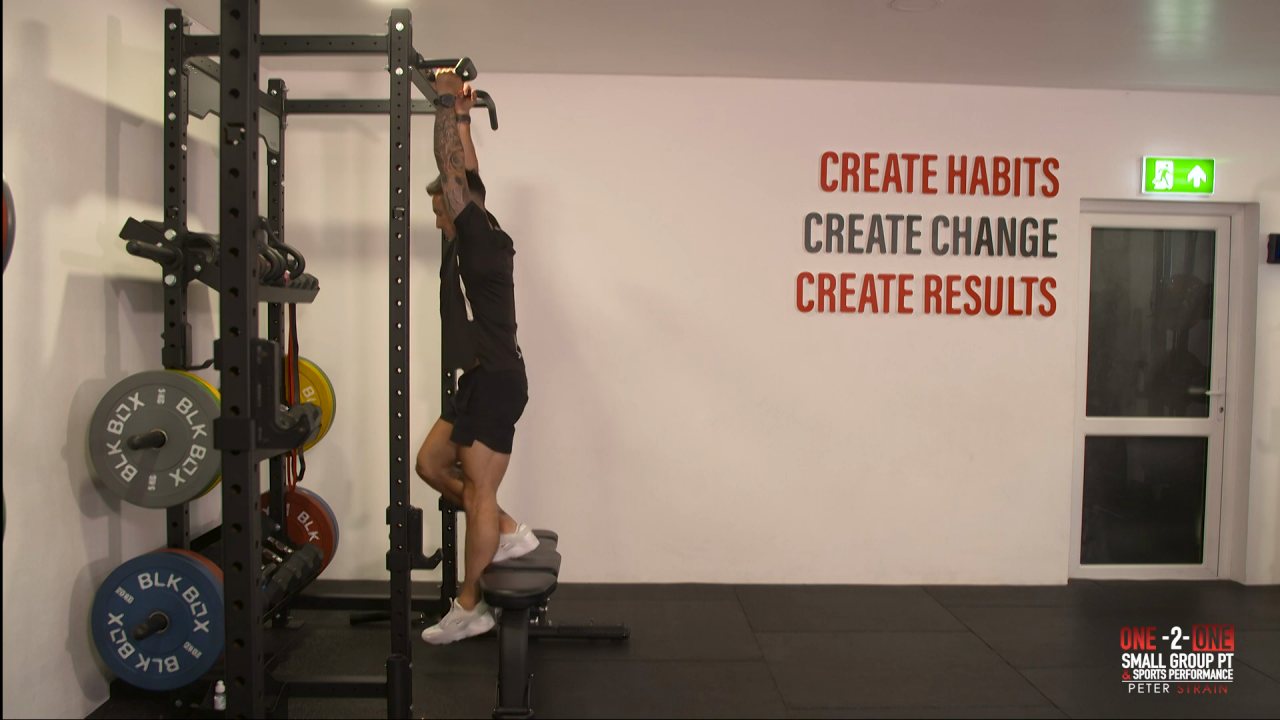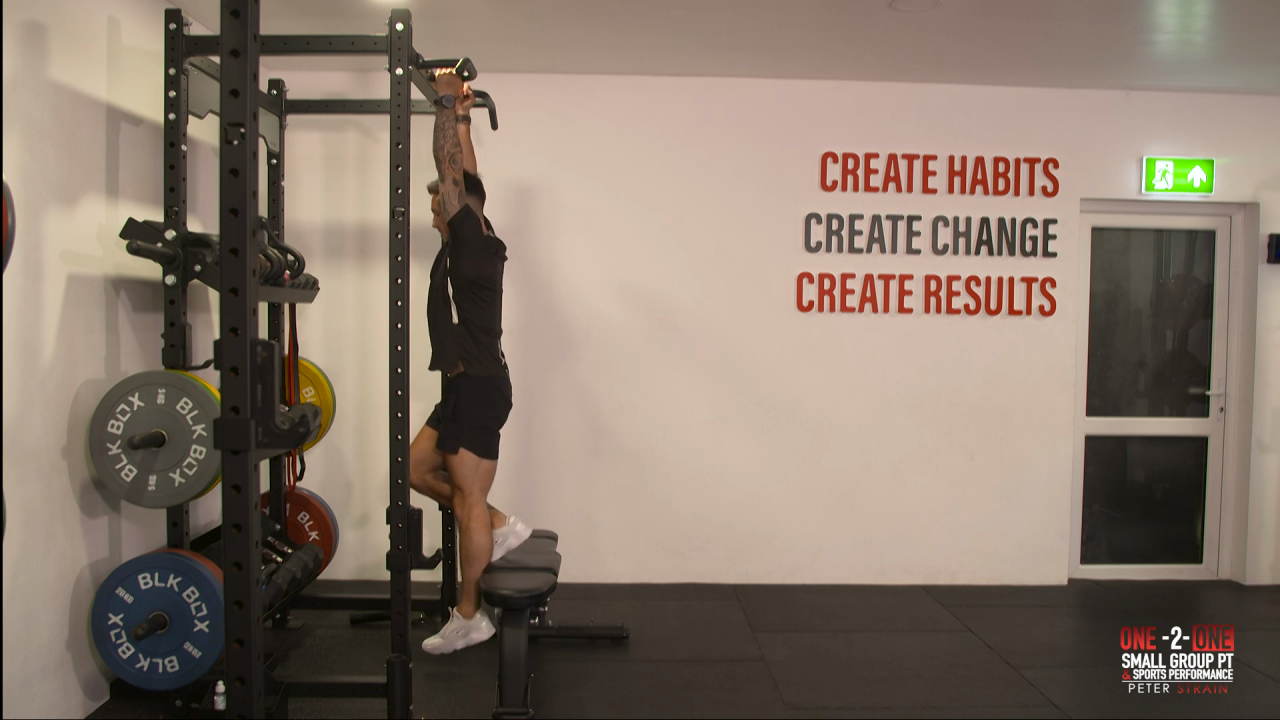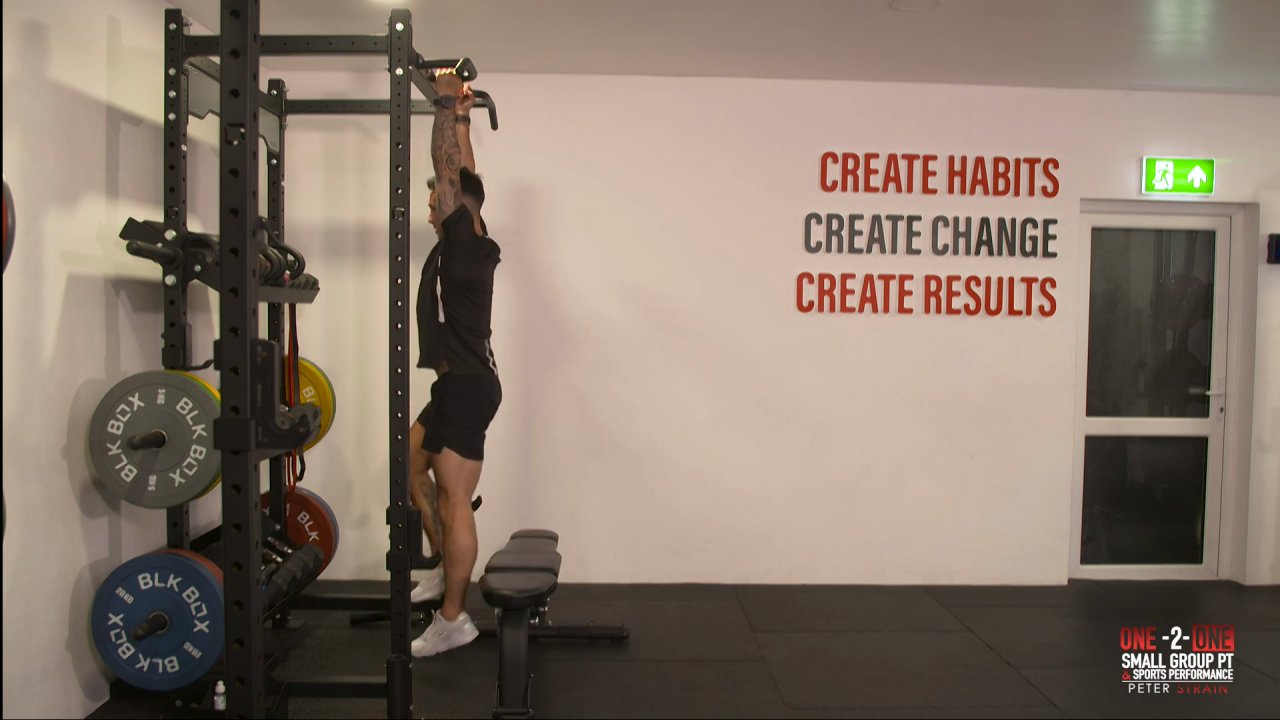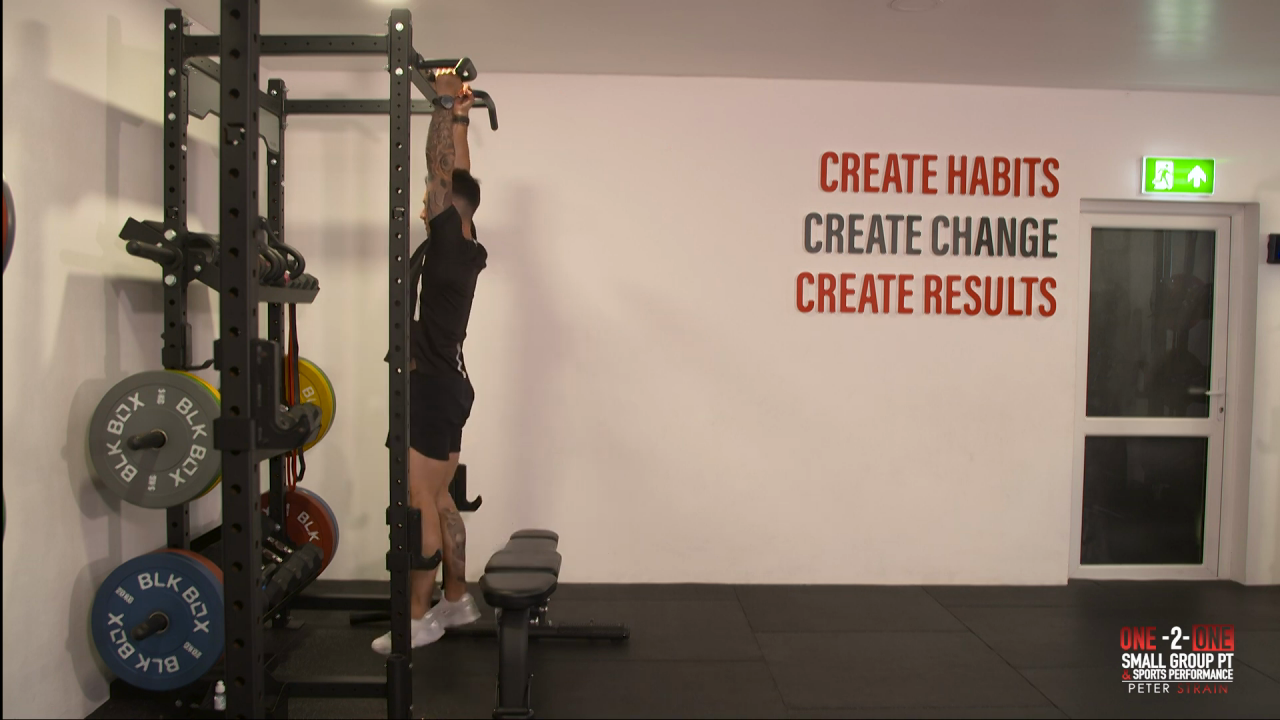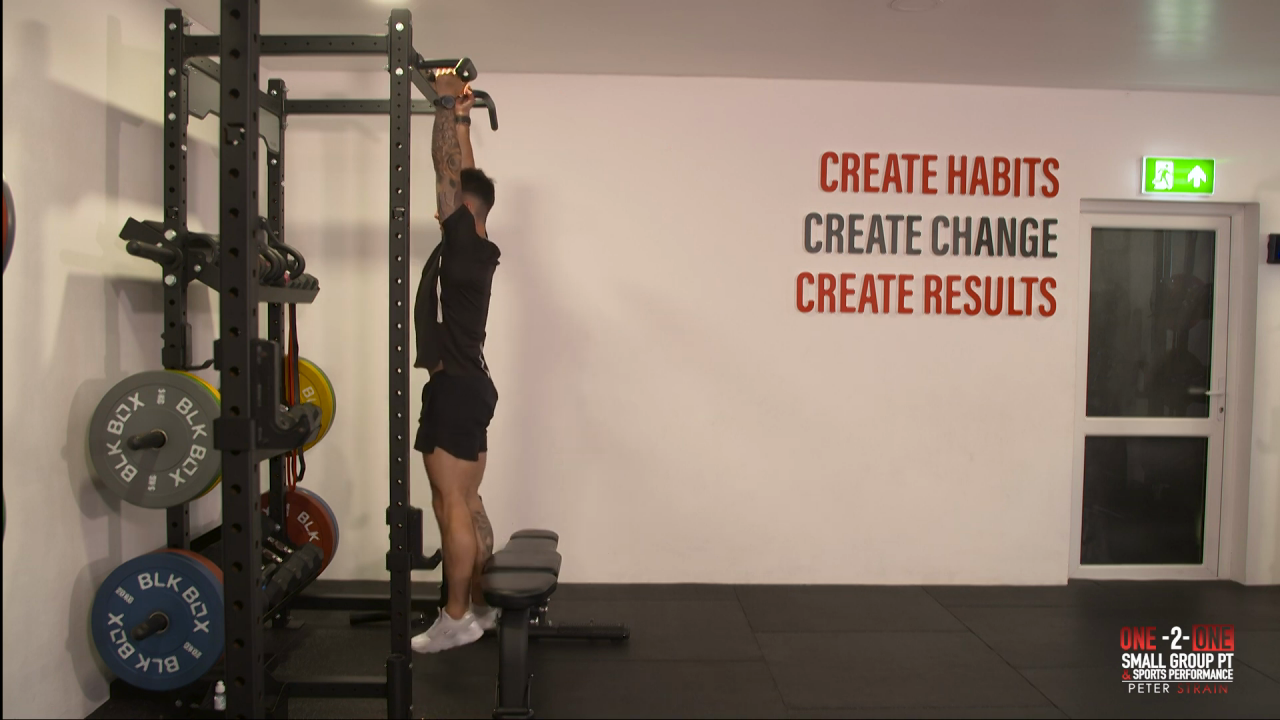
dt=0.7s
person 1, frame 1
left shoulder: (479, 238)
right shoulder: (476, 241)
left elbow: (452, 171)
right elbow: (465, 173)
left wrist: (446, 103)
right wrist: (459, 116)
left hip: (494, 382)
right hip: (481, 380)
left knee: (477, 493)
right knee: (430, 464)
left ankle: (468, 609)
right ankle: (509, 532)
person 1, frame 2
left shoulder: (470, 239)
right shoulder: (472, 241)
left elbow: (449, 169)
right elbow: (463, 173)
left wrist: (449, 105)
right wrist: (461, 115)
left hip: (477, 387)
right hip: (467, 385)
left knee: (467, 500)
right knee: (416, 470)
left ankle: (468, 617)
right ankle: (500, 526)
person 1, frame 3
left shoulder: (462, 239)
right shoulder: (466, 242)
left elbow: (448, 169)
right elbow: (461, 171)
left wrist: (446, 105)
right wrist: (460, 117)
left hip: (465, 385)
right hip: (458, 383)
left knee: (453, 501)
right knee: (410, 471)
left ankle: (452, 619)
right ankle: (445, 575)
person 1, frame 4
left shoulder: (447, 241)
right shoulder: (462, 245)
left elbow: (441, 170)
right elbow: (456, 174)
left wrist: (445, 105)
right wrist: (459, 117)
left hip: (432, 386)
right hip: (444, 384)
left knee: (419, 505)
right knee: (438, 501)
left ankle: (419, 617)
right ankle: (456, 598)
person 1, frame 5
left shoulder: (463, 243)
right shoulder: (474, 248)
left elbow: (447, 171)
right elbow: (462, 174)
left wrist: (446, 106)
right wrist: (460, 117)
left hip: (455, 388)
right hip: (465, 385)
left knee: (451, 506)
right knee: (465, 504)
left ankle: (458, 617)
right ankle: (477, 605)
